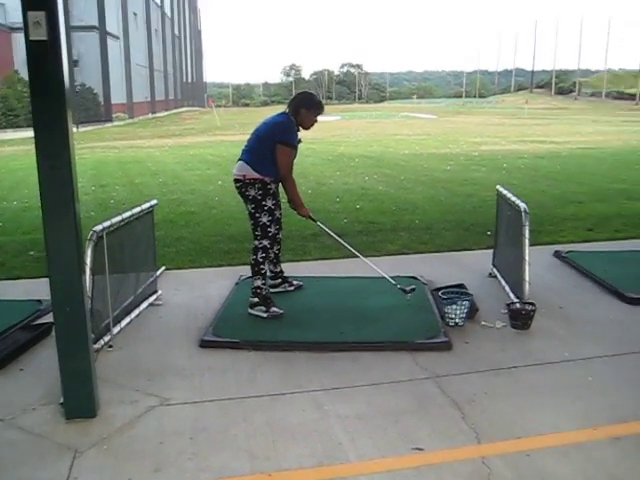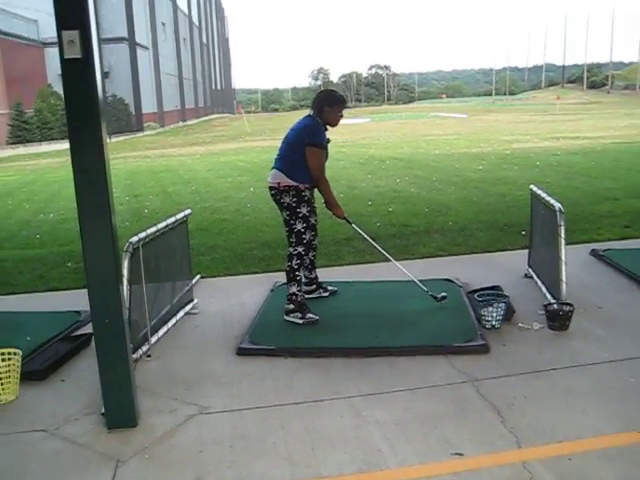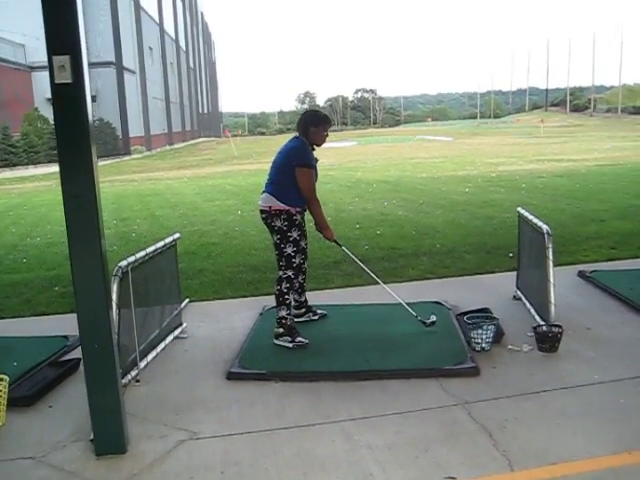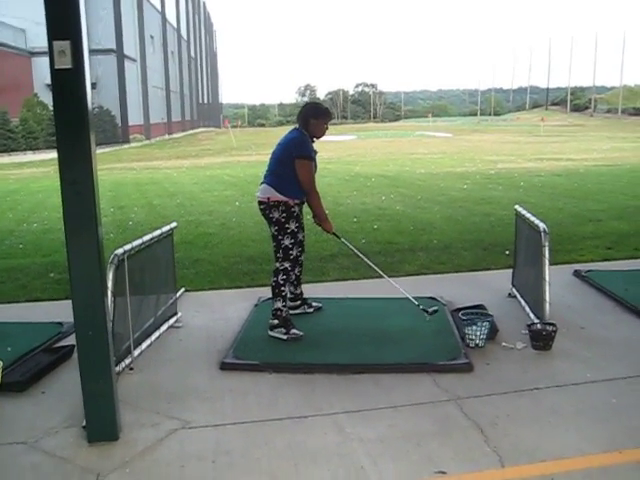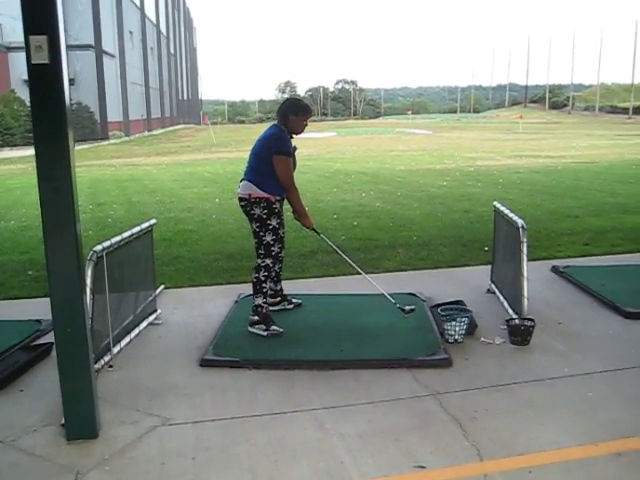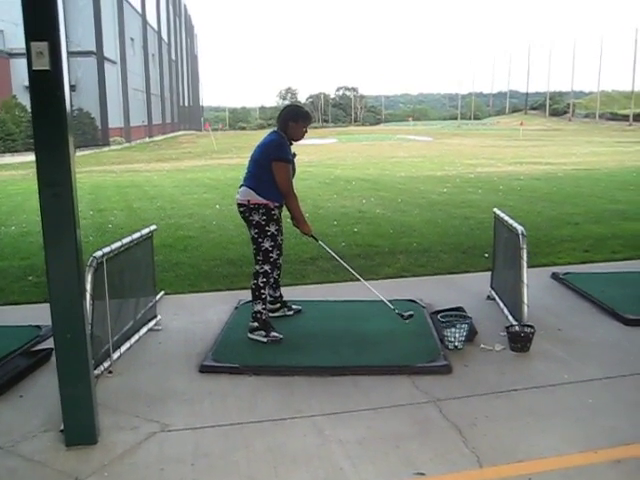
dt=0.4s
person 1, frame 1
left shoulder: (283, 122)
right shoulder: (286, 128)
left elbow: (280, 170)
right elbow: (286, 174)
left wrist: (292, 199)
right wrist: (299, 205)
left hip: (260, 179)
right hip: (253, 180)
left knee: (274, 230)
right knee: (265, 235)
left ankle: (276, 278)
right ankle: (258, 298)
person 1, frame 2
left shoulder: (311, 125)
right shoulder: (314, 130)
left elbow: (312, 172)
right elbow: (318, 175)
left wrist: (328, 200)
right wrist: (334, 205)
left hip: (295, 187)
right hip: (287, 188)
left knee: (309, 236)
right knee: (299, 242)
left ankle: (311, 284)
right ankle: (293, 305)
person 1, frame 3
left shoulder: (298, 147)
right shoulder: (301, 152)
left elbow: (302, 193)
right elbow: (310, 196)
left wrist: (318, 222)
right wrist: (324, 226)
left hip: (287, 211)
right hip: (280, 212)
left knee: (299, 260)
right knee: (289, 266)
left ankle: (300, 308)
right ankle: (283, 328)
person 1, frame 4
left shoulder: (298, 138)
right shoulder: (301, 143)
left elbow: (301, 186)
right elbow: (309, 188)
left wrist: (316, 214)
right wrist: (323, 218)
left hip: (285, 202)
right hip: (278, 203)
left knee: (296, 252)
right knee: (286, 258)
left ankle: (295, 300)
right ankle: (278, 320)
person 1, frame 5
left shoulder: (278, 135)
right shoulder: (279, 139)
left elbow: (282, 182)
right elbow: (288, 183)
left wrist: (296, 210)
right wrist: (303, 214)
left hip: (266, 199)
right hip: (258, 200)
left knee: (276, 248)
right knee: (267, 254)
left ankle: (275, 297)
right ankle: (258, 316)
person 1, frame 6
left shoulder: (277, 142)
right shoulder: (279, 146)
left elbow: (281, 189)
right elbow: (287, 190)
left wrist: (295, 216)
right wrist: (301, 221)
left hip: (264, 205)
right hip: (257, 206)
left knee: (274, 255)
right knee: (265, 261)
left ankle: (275, 303)
right ankle: (258, 323)
